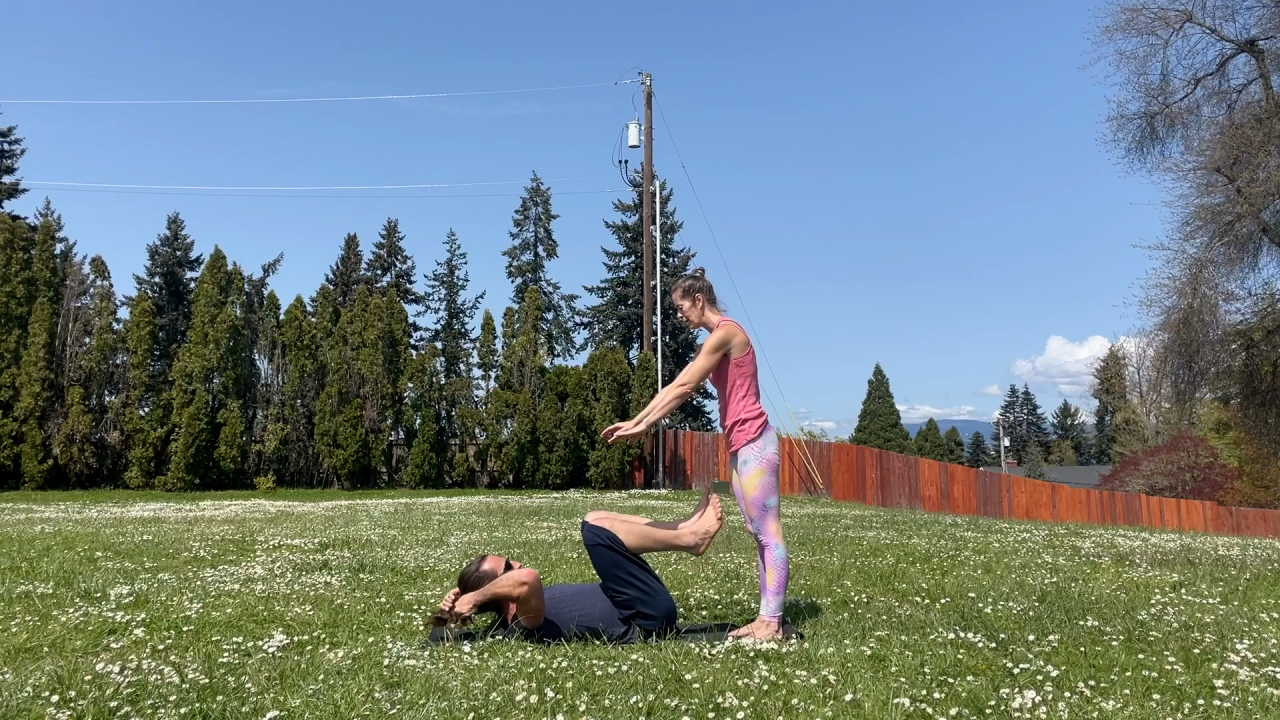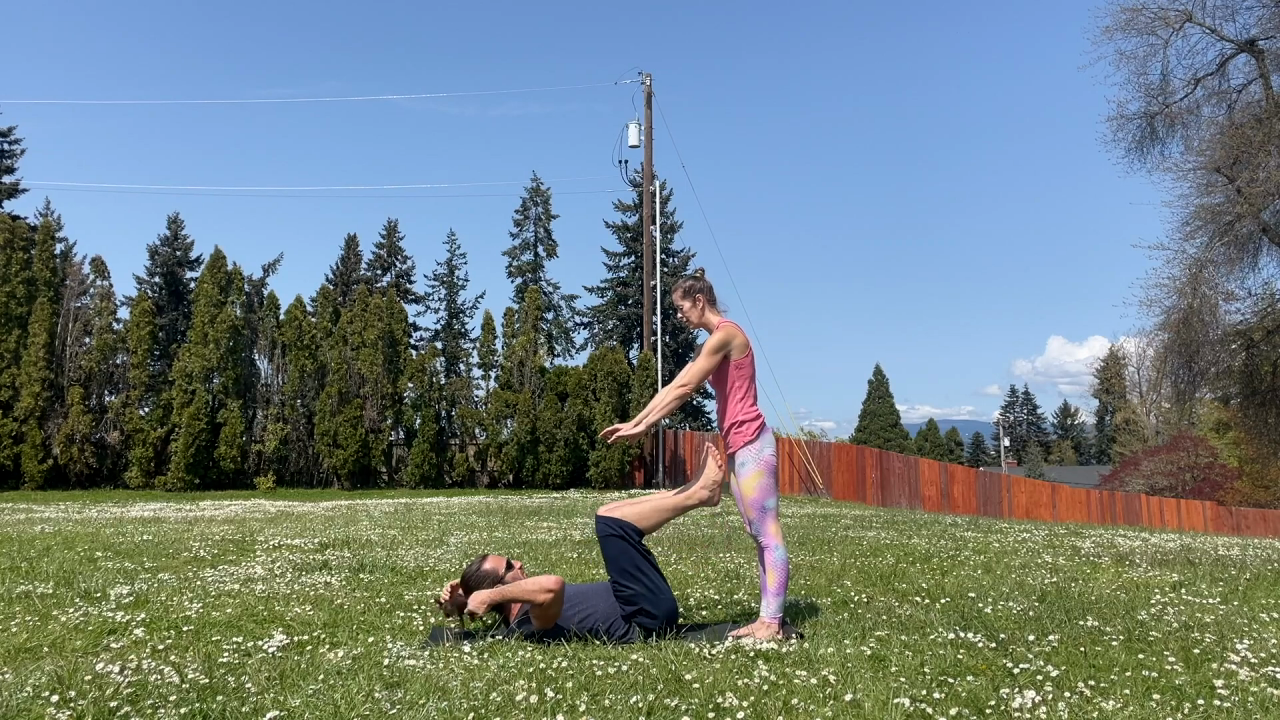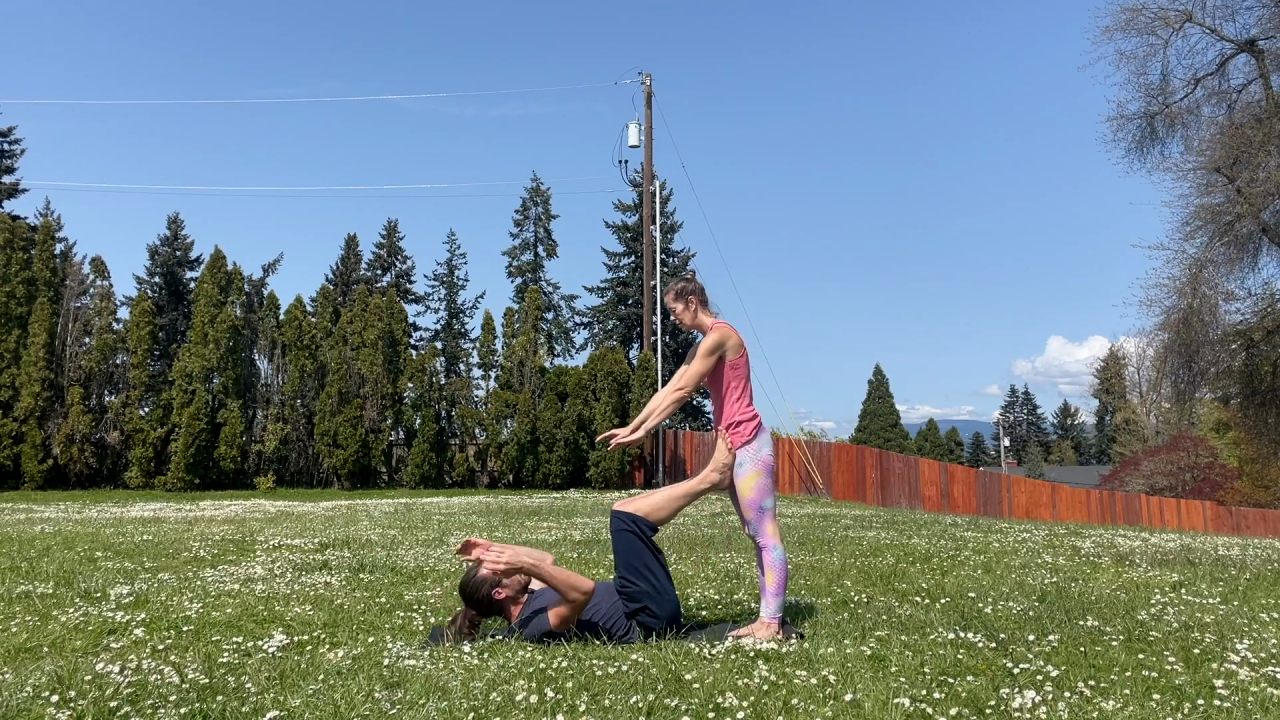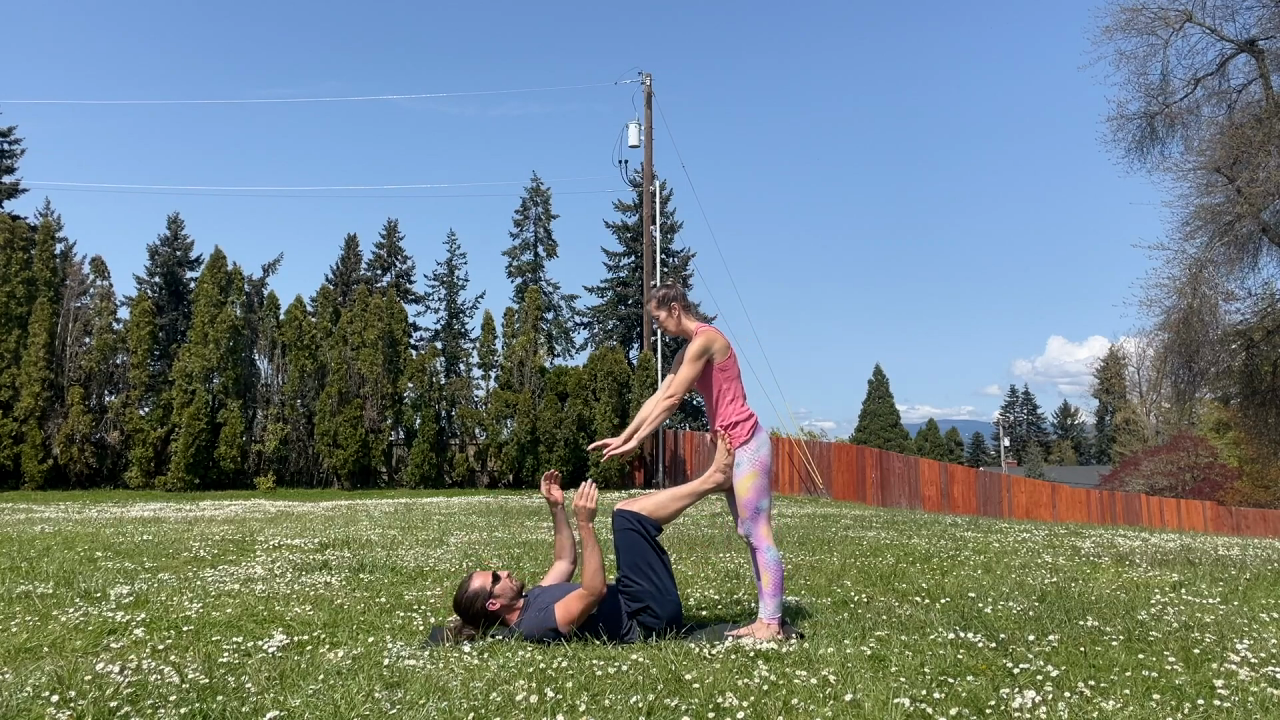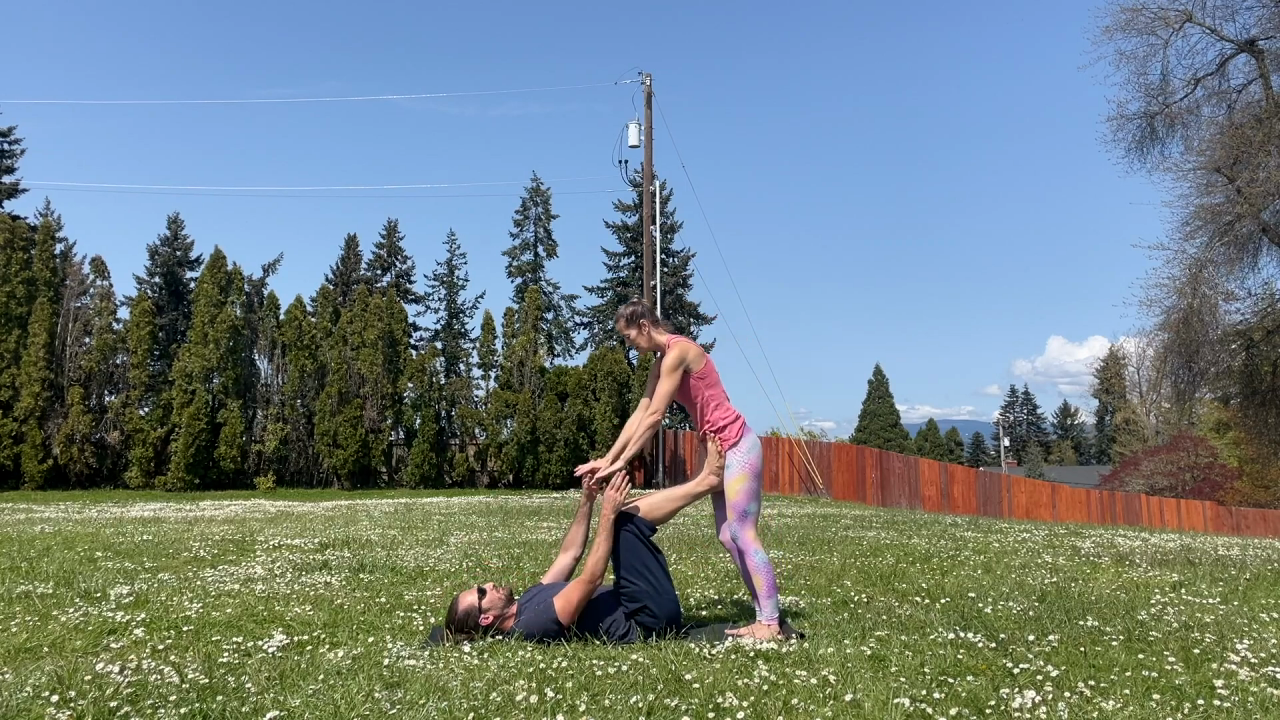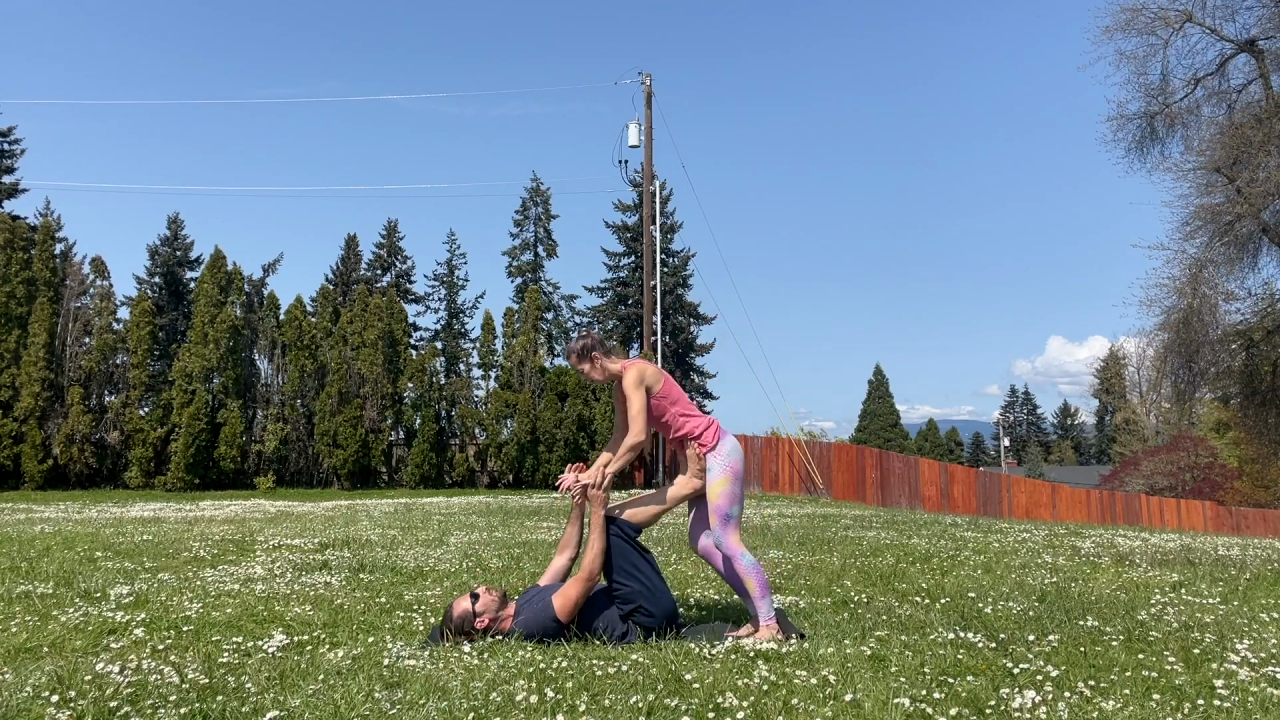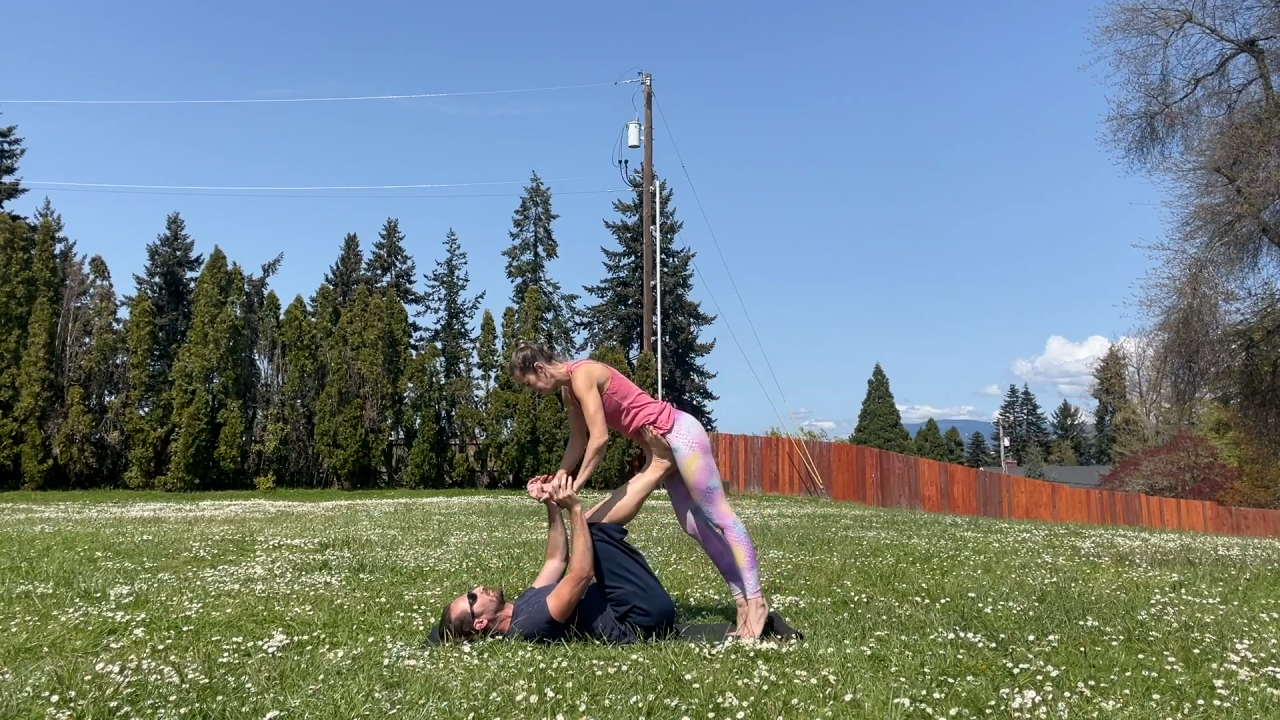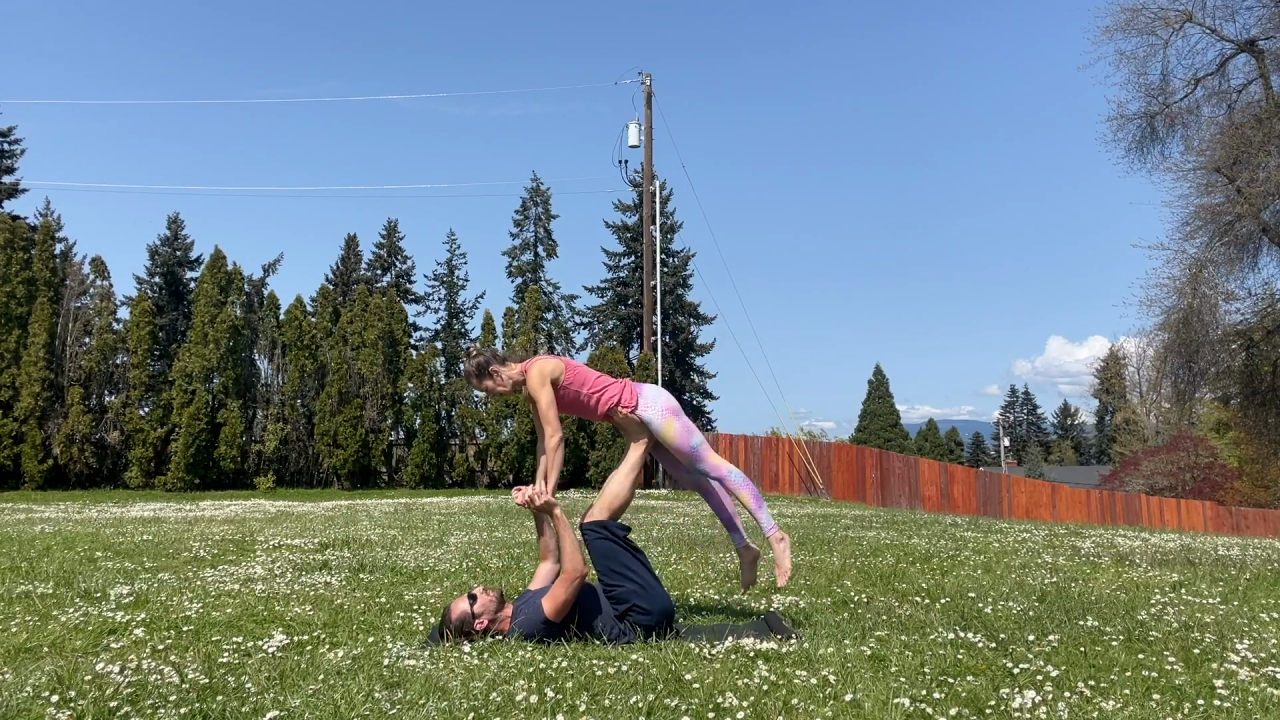
dt=0.2s
person 1, frame 1
left shoulder: (726, 333)
right shoulder: (716, 341)
left elbow: (685, 389)
right elbow: (676, 385)
left wrist: (644, 426)
right wrist: (635, 421)
left hip: (754, 441)
right hip: (742, 444)
left knee: (768, 531)
right knee: (758, 531)
left ankle: (772, 621)
right ankle: (766, 617)
person 1, frame 2
left shoulder: (725, 334)
right shoulder: (712, 343)
left elbow: (685, 389)
right elbow: (674, 385)
left wrist: (644, 427)
right wrist: (634, 422)
left hip: (750, 442)
right hip: (738, 446)
left knee: (768, 534)
right knee: (758, 534)
left ankle: (773, 622)
right ankle: (767, 618)
person 1, frame 3
left shoulder: (720, 335)
right shoulder: (703, 345)
left elbow: (682, 392)
right elbow: (667, 389)
left wrist: (643, 433)
right wrist: (630, 427)
left hip: (748, 443)
right hip: (735, 446)
left knee: (766, 534)
right knee: (756, 534)
left ankle: (772, 622)
right ankle: (766, 618)
person 1, frame 4
left shoulder: (705, 339)
right shoulder: (688, 351)
left elbow: (672, 400)
right elbow: (658, 396)
left wrist: (635, 443)
right wrist: (622, 437)
left hip: (745, 442)
right hip: (733, 446)
left knee: (759, 534)
right knee: (750, 534)
left ankle: (771, 623)
right ankle: (766, 618)
person 1, frame 5
left shoulder: (678, 351)
right shoulder: (662, 362)
left elbow: (655, 416)
right elbow: (639, 414)
left wrist: (622, 462)
right wrist: (608, 459)
left hip: (736, 444)
right hip: (722, 449)
left knee: (743, 536)
right knee: (729, 537)
left ankle: (770, 623)
right ankle: (763, 617)
person 1, frame 6
left shoulder: (633, 374)
right shoulder: (620, 385)
left elbow: (637, 438)
right elbow: (618, 440)
left wrist: (603, 478)
right wrist: (590, 474)
left hip: (717, 451)
right hip: (700, 458)
left knee: (727, 542)
right knee: (703, 543)
left ankle: (769, 624)
right ankle: (758, 617)
person 1, frame 7
left shoulder: (581, 374)
right shoulder: (567, 389)
left elbow: (599, 439)
right elbow: (578, 444)
left wrist: (576, 485)
right wrist: (558, 480)
left hip: (678, 433)
right hip: (662, 443)
left knee: (717, 514)
right knee: (694, 526)
left ankle: (755, 599)
right ankle: (743, 598)
person 1, frame 8
left shoulder: (535, 375)
right shoulder: (533, 382)
left elbow: (555, 438)
right elbow: (547, 440)
left wrist: (549, 491)
right wrist: (539, 490)
left hip: (647, 405)
right hip: (636, 416)
left knee: (712, 467)
right knee: (697, 480)
left ankle: (773, 535)
right ankle: (743, 549)
person 2, frame 1
left shoulder: (513, 617)
right shoulder: (528, 624)
right elbow: (526, 579)
left wrist: (461, 592)
right wrist: (474, 597)
left hip: (644, 617)
right hip: (648, 619)
left knee: (600, 525)
right knee: (596, 526)
left ankle: (684, 531)
right ankle: (687, 537)
person 2, frame 2
left shoulder: (520, 615)
right shoulder: (533, 625)
right elbow: (553, 584)
left wrist: (465, 587)
right wrist: (491, 596)
left hip: (646, 617)
right hip: (647, 620)
left knee: (612, 516)
right knee: (609, 518)
left ankle: (693, 492)
right ankle: (699, 493)
person 2, frame 3
left shoulder: (528, 604)
right shoulder: (536, 626)
left elbow: (547, 560)
right elbow: (585, 589)
left wrist: (494, 550)
right wrist: (528, 566)
left hip: (646, 616)
right hip: (648, 620)
left knee: (628, 513)
right knee: (625, 513)
left ankle: (706, 480)
right ankle: (709, 478)
person 2, frame 4
left shoulder: (529, 604)
right shoulder: (536, 627)
left elbow: (565, 561)
right elbow: (594, 590)
left wrist: (556, 507)
right wrist: (585, 523)
left hip: (646, 618)
right hip: (649, 620)
left knee: (629, 514)
right knee: (628, 513)
left ankle: (711, 480)
right ankle: (712, 479)
person 2, frame 5
left shoulder: (526, 603)
right shoulder: (533, 624)
left elbow: (569, 554)
right elbow: (591, 577)
left wrist: (588, 500)
right wrist: (608, 513)
left hip: (644, 617)
right hip: (648, 620)
right knee: (625, 515)
left ankle: (703, 482)
right ankle: (705, 481)
person 2, frame 6
left shoulder: (525, 603)
right shoulder: (531, 624)
left elbow: (564, 555)
right elbow: (588, 575)
left wrist: (579, 502)
right wrist: (596, 511)
left hip: (645, 618)
right hip: (646, 619)
right knee: (611, 521)
person 2, frame 7
left shoulder: (523, 606)
right shoulder: (530, 624)
left elbow: (556, 560)
right elbow: (580, 575)
left wrist: (552, 507)
right wrist: (573, 509)
left hip: (642, 620)
right hip: (644, 618)
right knee: (595, 525)
person 2, frame 8
left shoulder: (523, 613)
right shoulder: (529, 626)
left elbow: (550, 562)
right elbow: (574, 572)
left wrist: (539, 514)
right wrist: (553, 511)
left hip: (641, 621)
right hip: (641, 619)
right knee: (594, 522)
